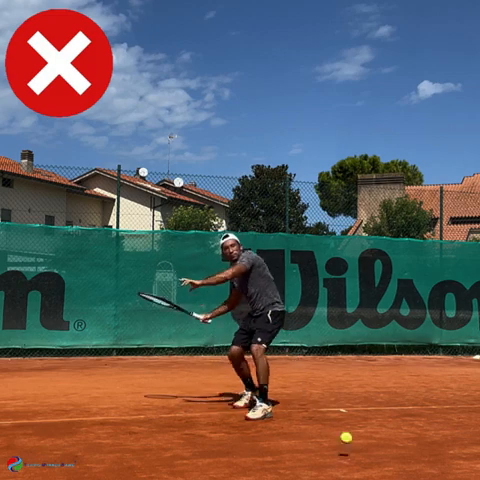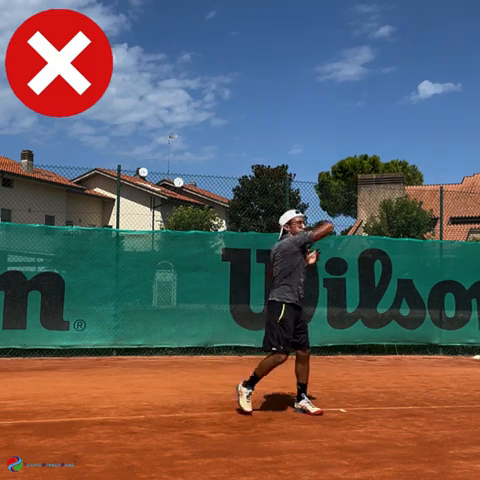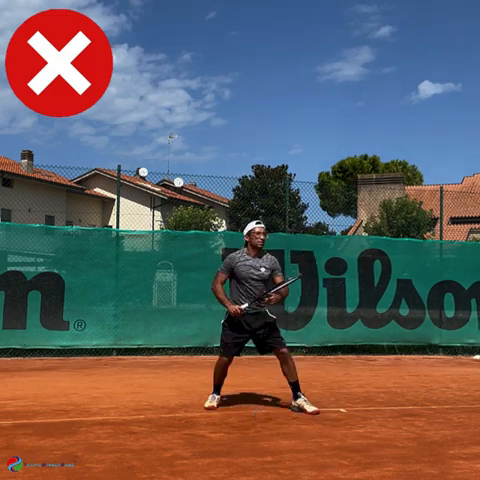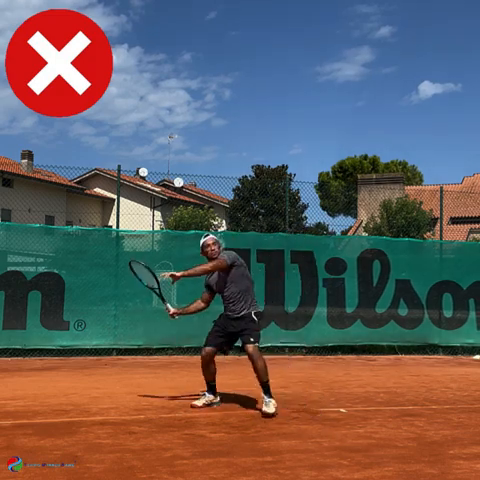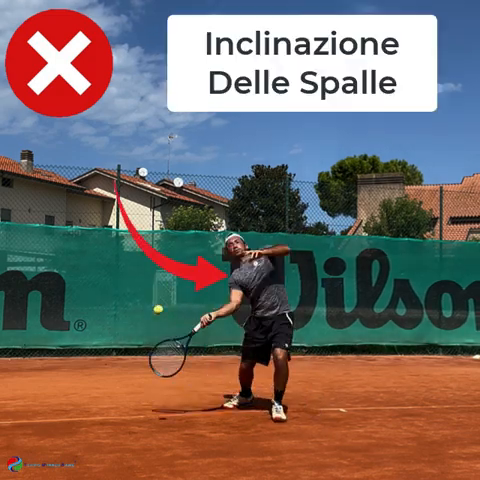
dt=1s
person 1, frame 1
left shoulder: (249, 256)
right shoulder: (236, 274)
left elbow: (227, 274)
right elbow: (234, 301)
left wrist: (200, 282)
right wrist: (211, 315)
left hip: (272, 313)
right hip: (255, 315)
left knee: (257, 350)
right knee: (234, 353)
left ankle: (263, 403)
right ankle: (252, 393)
person 1, frame 2
left shoulder: (283, 246)
right shoulder: (295, 241)
right elbow: (328, 226)
left wrist: (307, 263)
right wrist: (311, 236)
left hip: (295, 307)
right hip: (280, 306)
left knee: (303, 353)
right knee: (278, 355)
left ankle: (302, 399)
right ankle: (246, 387)
person 1, frame 3
left shoulder: (271, 260)
right shoulder: (233, 259)
left elbow: (283, 286)
right elbow: (216, 284)
left wrist: (278, 296)
right wrist: (228, 304)
left hip: (262, 317)
right hip: (238, 317)
left knee: (283, 353)
right knee: (225, 358)
left ankle: (298, 398)
right ankle: (215, 394)
person 1, frame 4
left shoulder: (230, 256)
right shoulder: (211, 278)
left elbow: (208, 267)
right elbow: (203, 302)
left wrist: (181, 274)
right wrist: (181, 311)
left hip: (248, 316)
right hip: (228, 318)
left knee: (252, 349)
right knee: (207, 354)
left ankle: (268, 398)
right ankle: (211, 395)
person 1, frame 5
left shoulder: (265, 254)
right shoulder: (235, 277)
left elbow: (285, 249)
right elbow: (234, 304)
left wrist: (262, 252)
right wrist: (213, 315)
left hip: (281, 316)
right hip: (257, 321)
left knee: (280, 356)
right knee: (245, 366)
left ankle: (277, 404)
right ankle: (245, 396)
